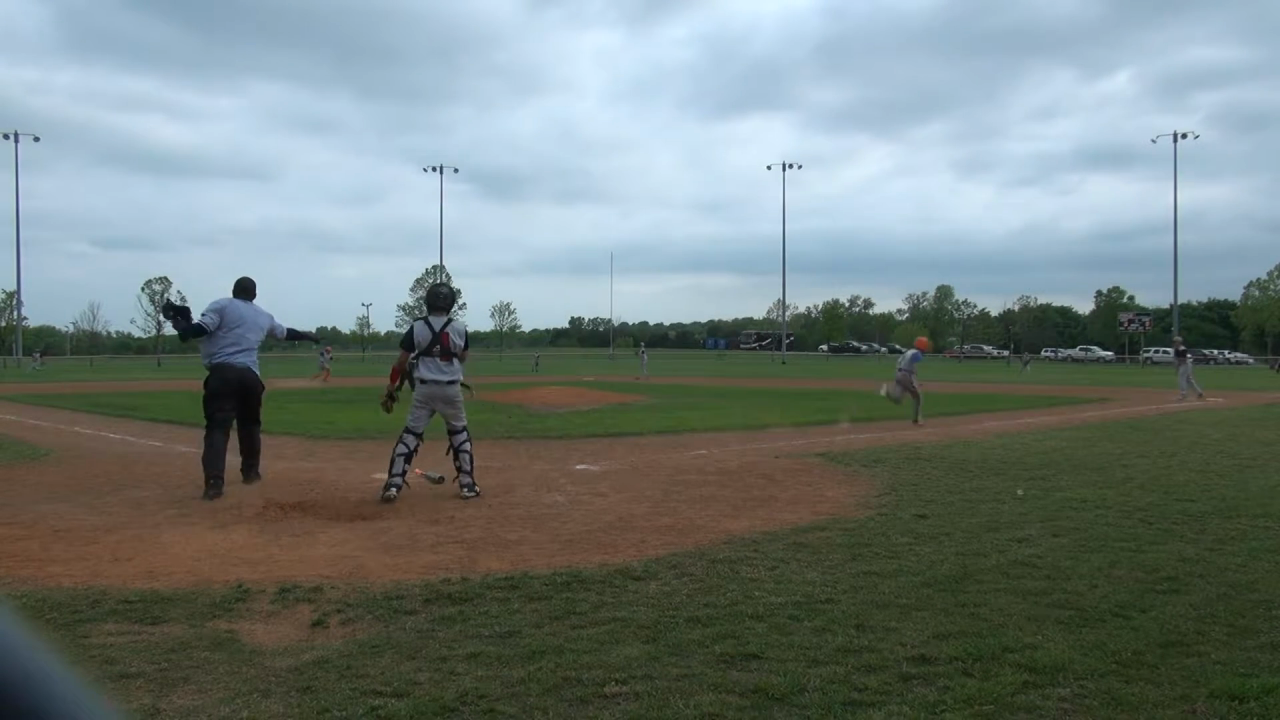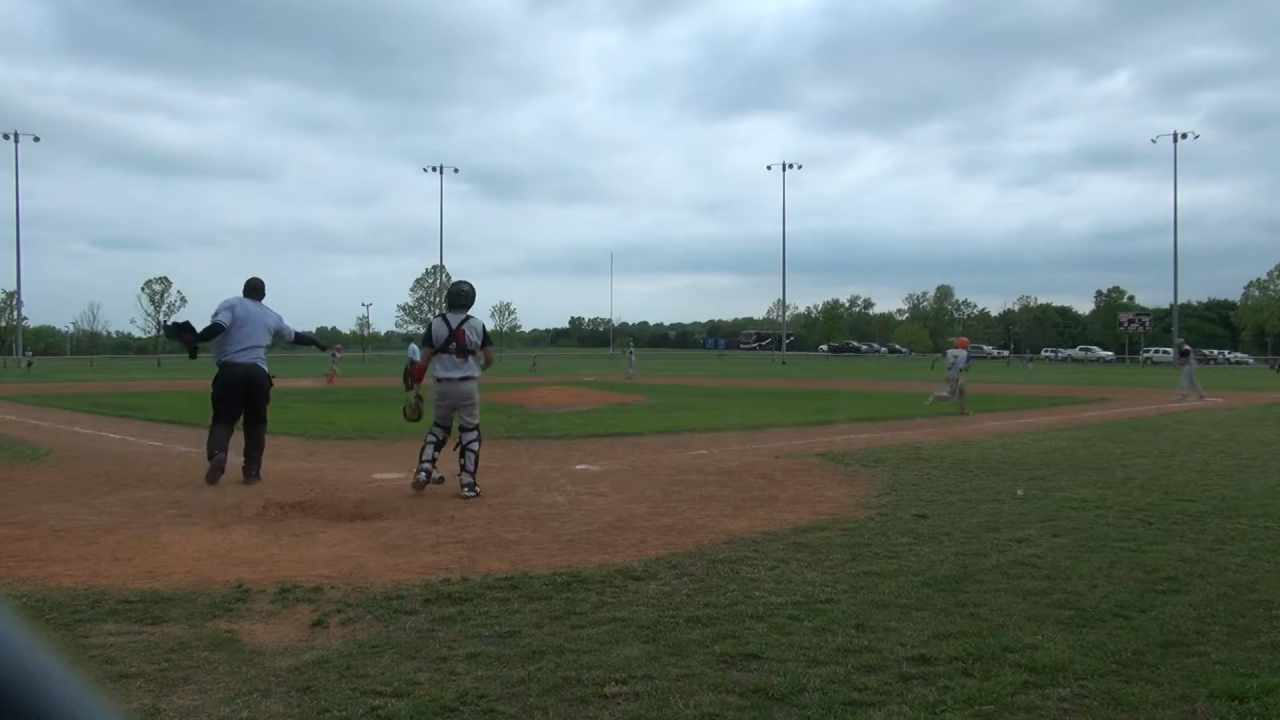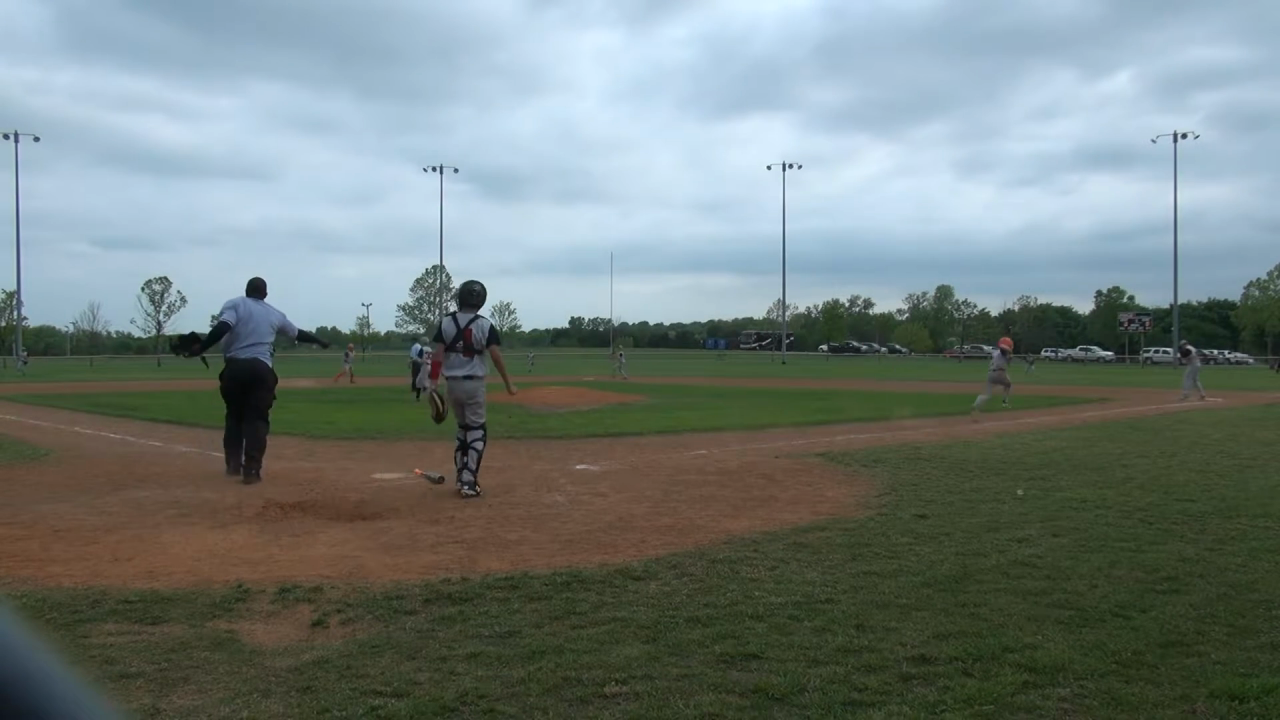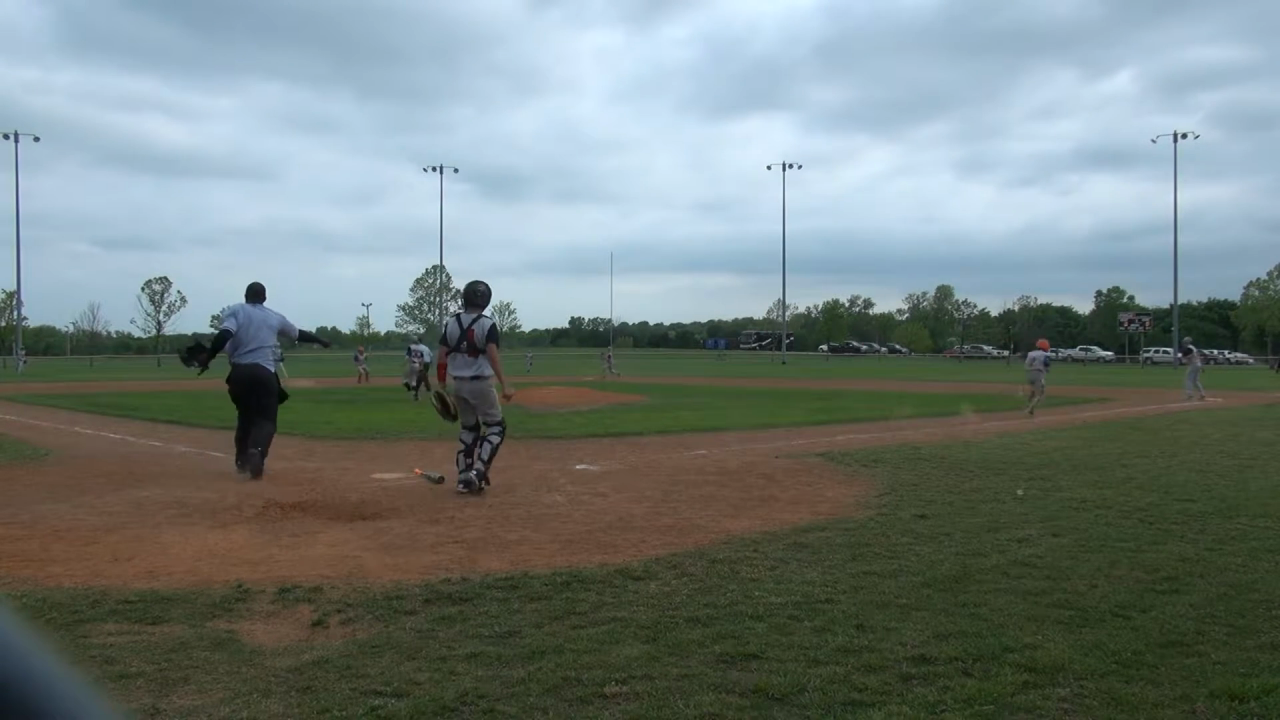
dt=0.2s
person 1, frame 1
left shoulder: (417, 327)
right shoulder: (459, 327)
left elbow: (402, 360)
right elbow: (464, 358)
left wrist: (392, 384)
left hip: (424, 389)
right hip: (451, 389)
left knee: (410, 434)
right knee: (459, 434)
left ankle: (393, 484)
right ankle: (466, 485)
person 1, frame 2
left shoulder: (435, 324)
right shoulder: (477, 325)
left elbow: (425, 358)
right elbow: (489, 358)
left wrist: (417, 387)
right wrist: (482, 367)
left hip: (443, 385)
right hip: (467, 385)
left knee: (438, 428)
right knee: (470, 433)
left ankle: (424, 471)
right ankle: (468, 485)
person 1, frame 3
left shoulder: (446, 322)
right shoulder: (485, 325)
left elbow: (437, 354)
right elbow: (496, 356)
left wrist: (433, 383)
right wrist: (509, 384)
left hip: (452, 383)
right hip: (474, 384)
left knee: (463, 429)
right knee: (476, 431)
left ankle: (463, 479)
right ankle: (469, 483)
person 1, frame 4
left shoulder: (451, 323)
right shoulder: (488, 324)
left elbow: (441, 356)
right elbow: (493, 356)
left wrist: (441, 385)
right wrist: (505, 385)
left hip: (459, 384)
right hip: (482, 383)
left knee: (468, 429)
right knee: (495, 425)
left ankle: (464, 480)
right ankle: (478, 471)
person 2, frame 1
left shoulder: (221, 305)
right shoulder: (264, 316)
left elbow: (202, 330)
right elbow: (286, 333)
left wrist: (183, 327)
right wrist: (310, 337)
left hip: (222, 373)
right hip: (250, 375)
left knee: (217, 427)
right knee: (249, 424)
left ankle: (214, 481)
right ankle: (250, 472)
person 2, frame 2
left shoulder: (231, 304)
right shoulder: (272, 316)
left elbow: (217, 328)
right elbow: (294, 336)
left wrist: (193, 340)
right wrist: (317, 343)
left hip: (230, 370)
right hip: (257, 372)
left knee: (223, 421)
right knee: (255, 422)
left ankle: (217, 457)
right ankle: (251, 471)
person 2, frame 3
left shoulder: (234, 304)
right shoulder: (275, 314)
left elbow: (223, 327)
right elbow: (297, 333)
left wrist: (201, 348)
right wrist: (318, 341)
left hip: (235, 367)
right hip: (261, 368)
left knee: (235, 416)
right knee: (257, 419)
left ankle: (234, 463)
right ankle: (251, 469)
person 2, frame 4
left shoulder: (234, 311)
right shoulder: (275, 316)
left elbow: (224, 335)
right elbow: (298, 334)
left wrist: (207, 358)
right wrist: (320, 341)
left hip: (239, 371)
right hip: (264, 372)
left knee: (246, 416)
right knee: (265, 418)
left ankle: (242, 461)
right ankle: (255, 455)
